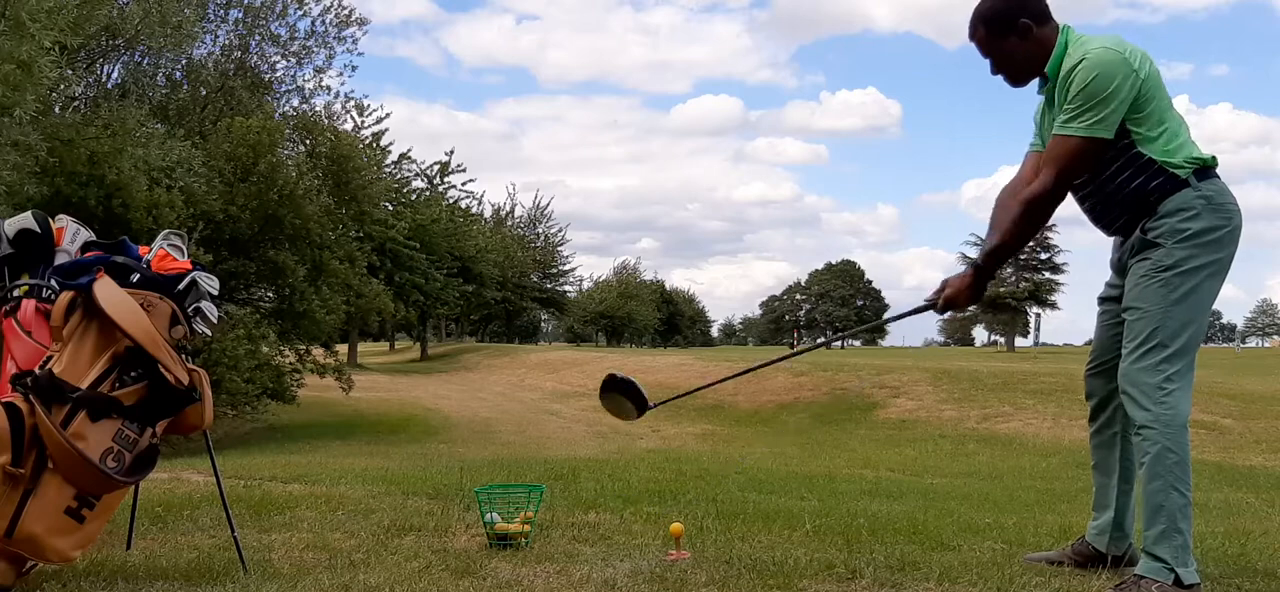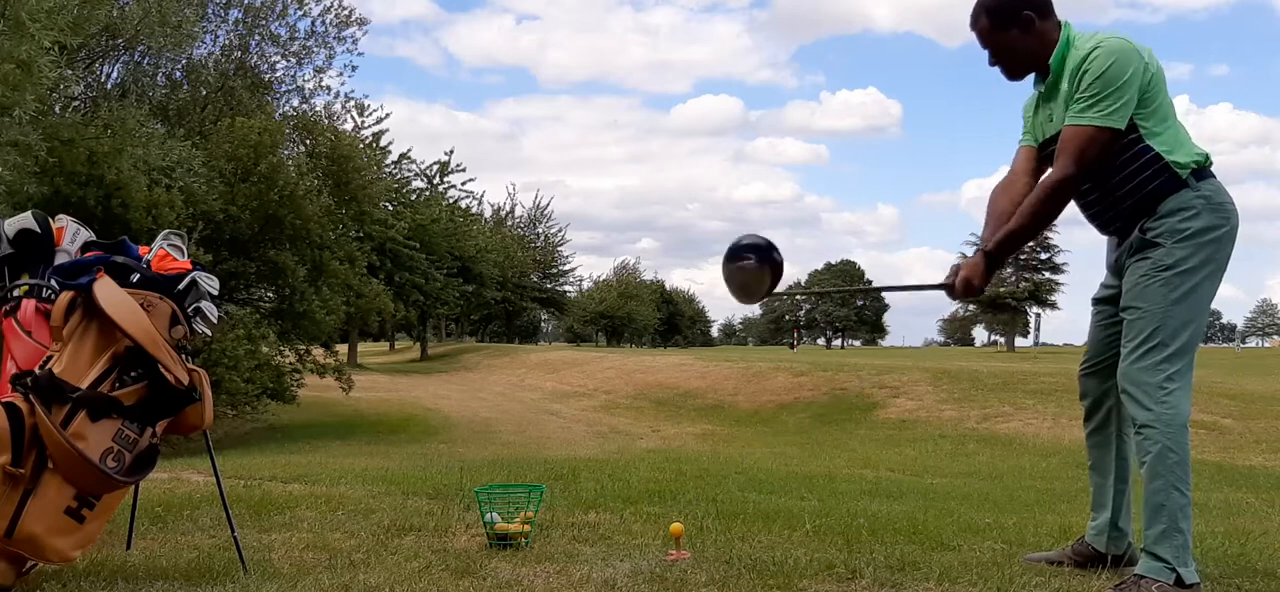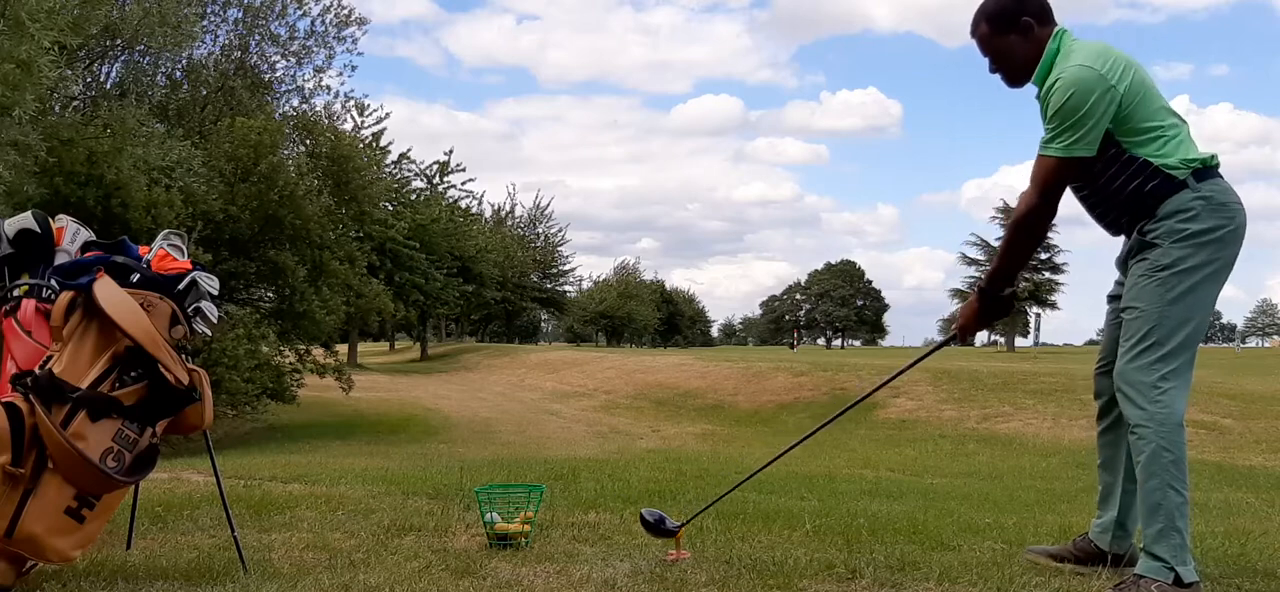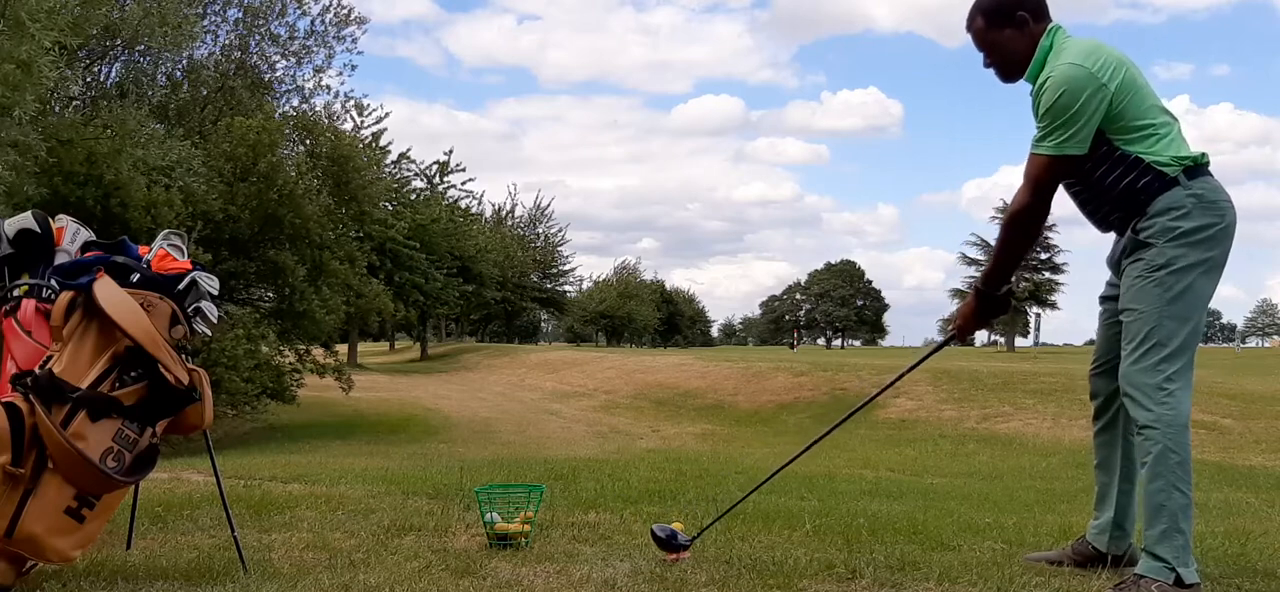
dt=0.5s
person 1, frame 1
left shoulder: (1100, 62)
right shoulder: (1054, 93)
left elbow: (1048, 189)
right elbow: (1022, 185)
left wrist: (979, 272)
right wrist: (982, 264)
left hip: (1186, 221)
right hip: (1141, 233)
left knee: (1148, 382)
right knee: (1106, 380)
right ankle: (1109, 538)
person 1, frame 2
left shoulder: (1107, 55)
right shoulder: (1041, 98)
left elbow: (1069, 174)
right elbow: (1018, 181)
left wrist: (992, 256)
right wrist: (983, 254)
left hip: (1183, 220)
right hip: (1134, 234)
left knee: (1148, 383)
right knee: (1100, 380)
right ankle: (1107, 539)
person 1, frame 3
left shoulder: (1080, 76)
right shoulder: (1065, 77)
left elbow: (1040, 206)
right elbow: (1037, 197)
left wrist: (987, 293)
right wrist: (1003, 282)
left hip: (1190, 220)
right hip: (1157, 229)
left knee: (1145, 383)
right knee: (1116, 380)
right ankle: (1112, 537)
person 1, frame 4
left shoulder: (1071, 74)
right shoulder: (1064, 70)
left elbow: (1033, 204)
right elbow: (1033, 198)
left wrist: (984, 292)
right wrist: (1000, 283)
left hip: (1180, 219)
right hip: (1148, 228)
left knee: (1150, 383)
right knee: (1111, 381)
right ankle: (1109, 538)
